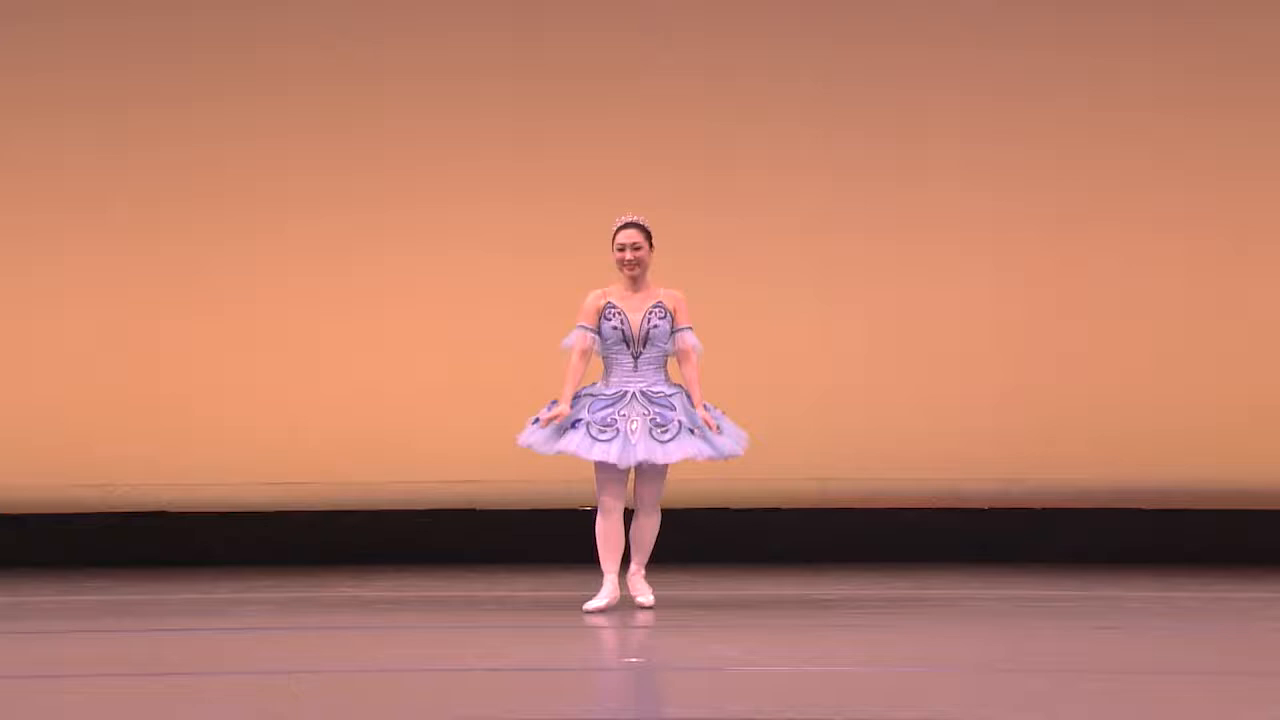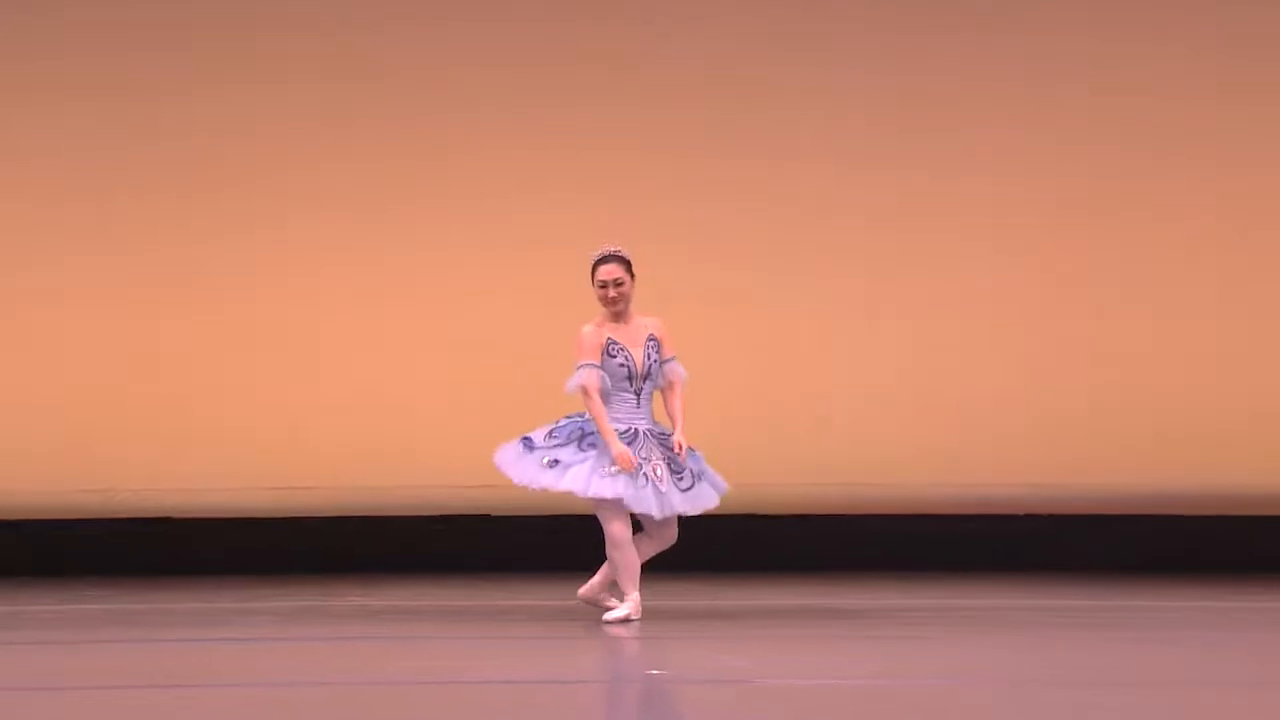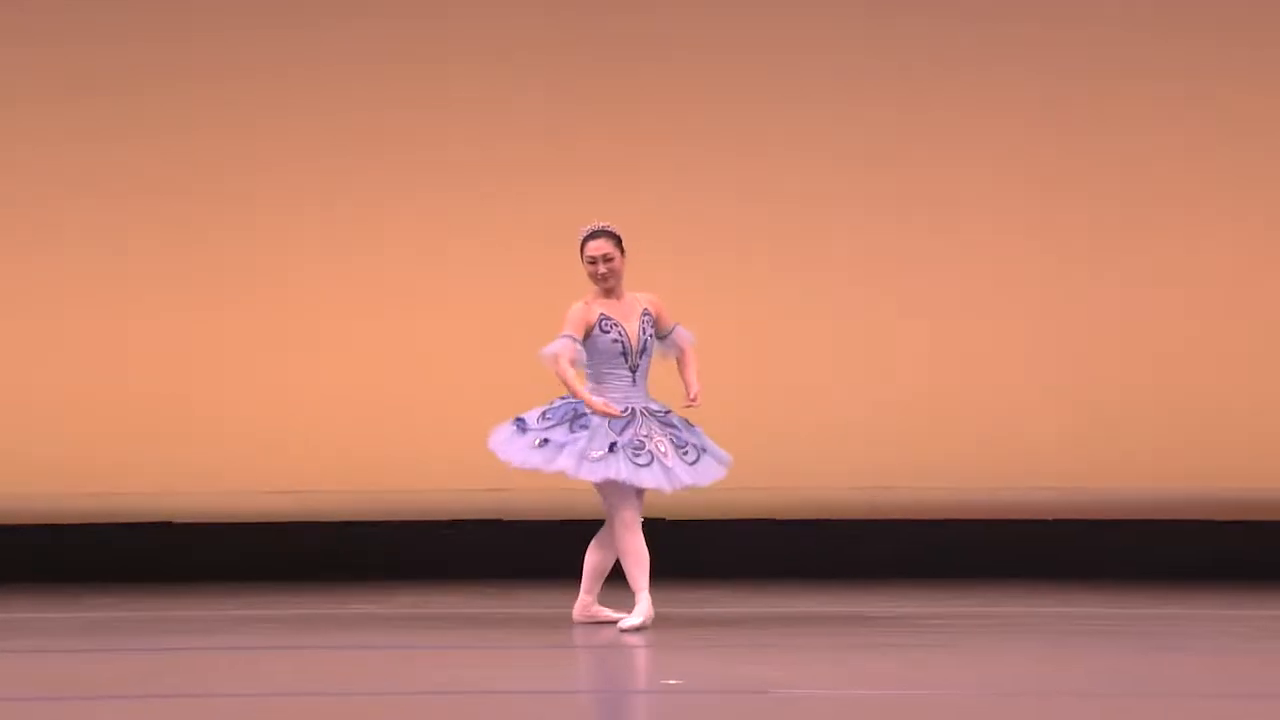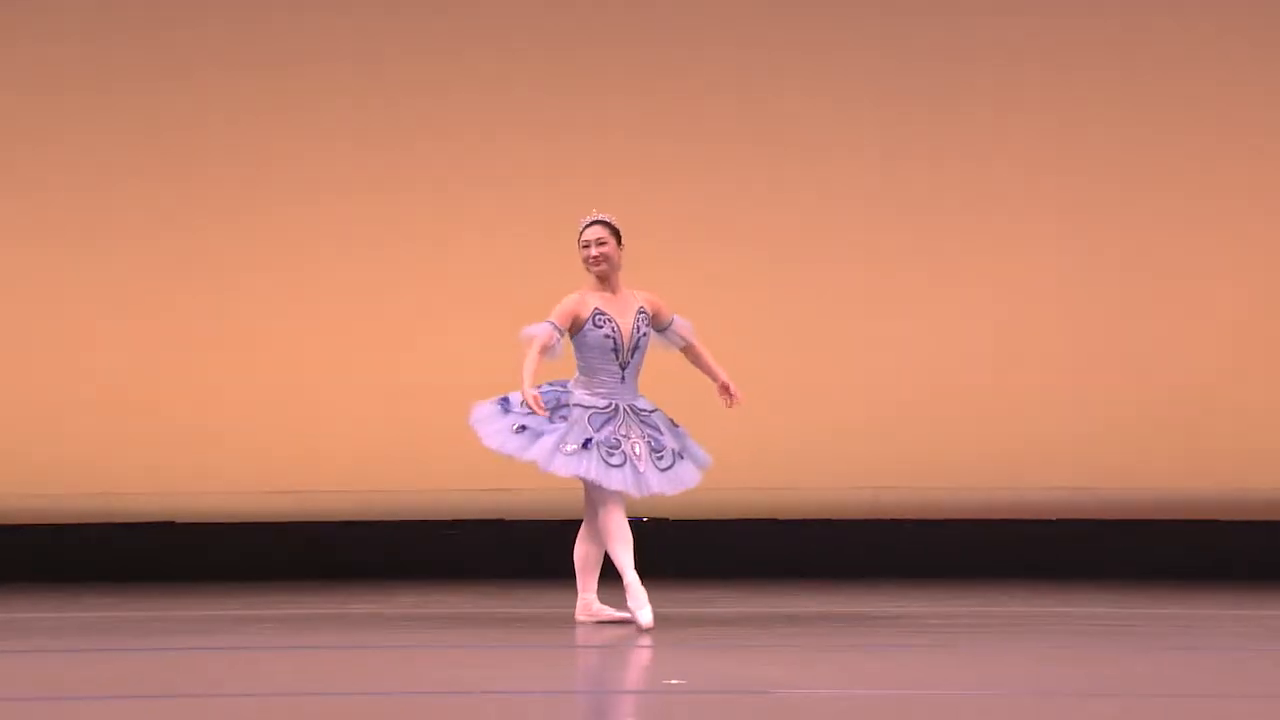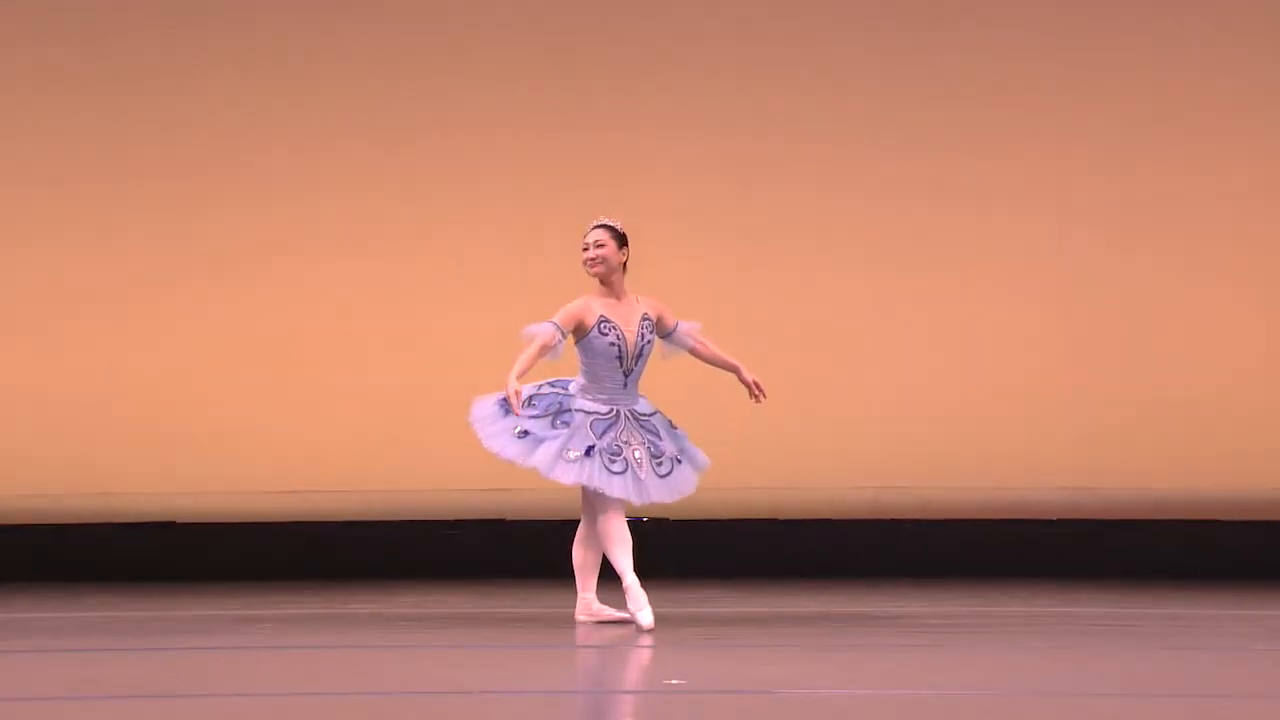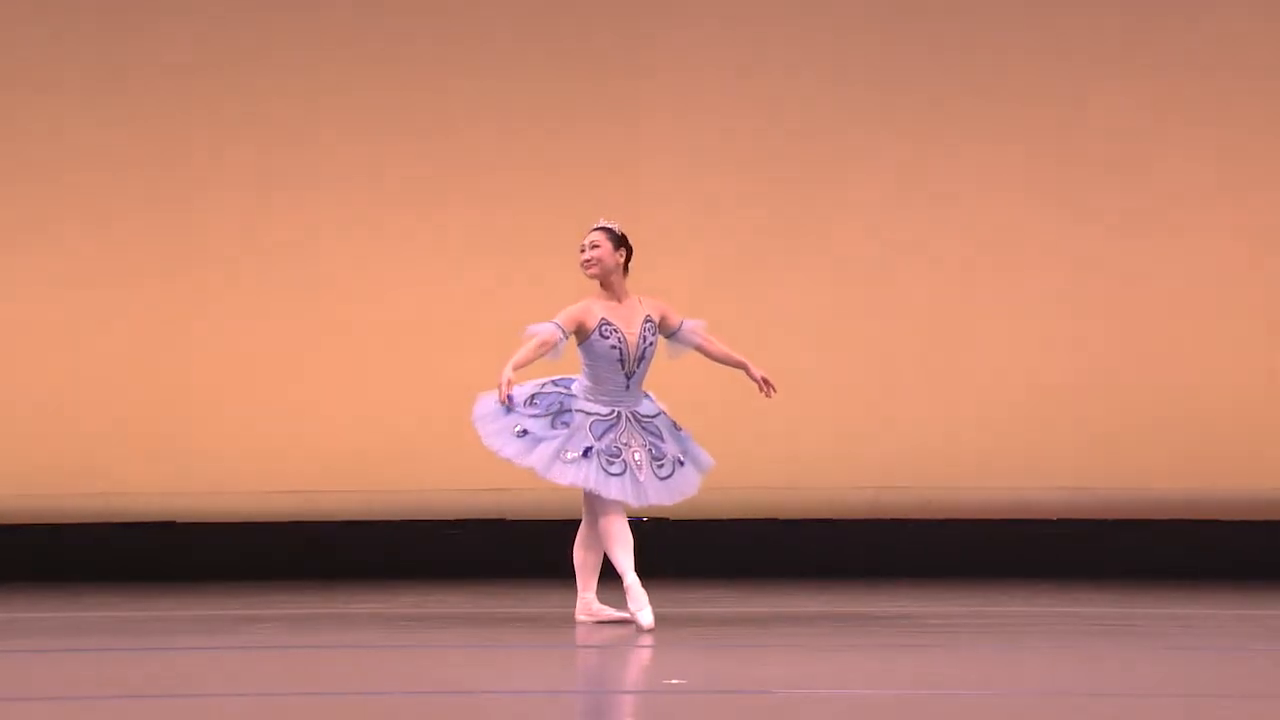
dt=0.4s
person 1, frame 1
left shoulder: (673, 300)
right shoulder: (598, 300)
left elbow: (687, 356)
right elbow: (579, 354)
left wrist: (698, 405)
right wrist: (566, 401)
left hip: (659, 405)
right hip: (609, 405)
left knee: (648, 500)
right knee: (609, 499)
left ankle: (636, 577)
right ankle: (609, 584)
person 1, frame 2
left shoulder: (655, 328)
right shoulder: (592, 334)
left elbow: (672, 384)
right elbow: (590, 393)
left wrist: (679, 431)
right wrist: (615, 446)
left hip: (649, 441)
right hip: (602, 442)
left knee: (664, 535)
right knee: (618, 530)
left ankle: (596, 587)
right ankle: (631, 598)
person 1, frame 3
left shoulder: (648, 304)
right shoulder: (583, 311)
left elbow: (681, 348)
right elbow: (561, 359)
left wrist: (692, 384)
right wrist: (585, 398)
left hip: (645, 421)
right hip: (600, 423)
left knee: (621, 519)
right knee: (626, 515)
left ankle: (586, 603)
right ankle: (643, 602)
person 1, frame 4
left shoulder: (646, 303)
right shoulder: (576, 304)
left elbow: (684, 340)
right elbow: (539, 343)
left wrist: (719, 376)
right wrist: (526, 384)
left hip: (630, 415)
right hip: (587, 414)
left knee: (598, 509)
right knee: (609, 503)
left ankle: (587, 601)
right ankle: (633, 584)
person 1, frame 5
left shoulder: (650, 309)
right shoulder: (582, 309)
left elbow: (693, 341)
right elbow: (541, 341)
left wrist: (739, 370)
right wrist: (514, 377)
left hip: (630, 418)
right hip: (588, 417)
left knee: (596, 510)
right knee: (608, 507)
left ankle: (587, 601)
right ankle: (632, 584)
person 1, frame 6
left shoulder: (653, 309)
right shoulder: (584, 312)
left elbow: (698, 339)
right elbow: (543, 340)
left wrist: (746, 365)
right wrist: (510, 367)
left hip: (633, 419)
right hip: (590, 418)
left knee: (598, 510)
right knee: (609, 507)
left ankle: (587, 601)
